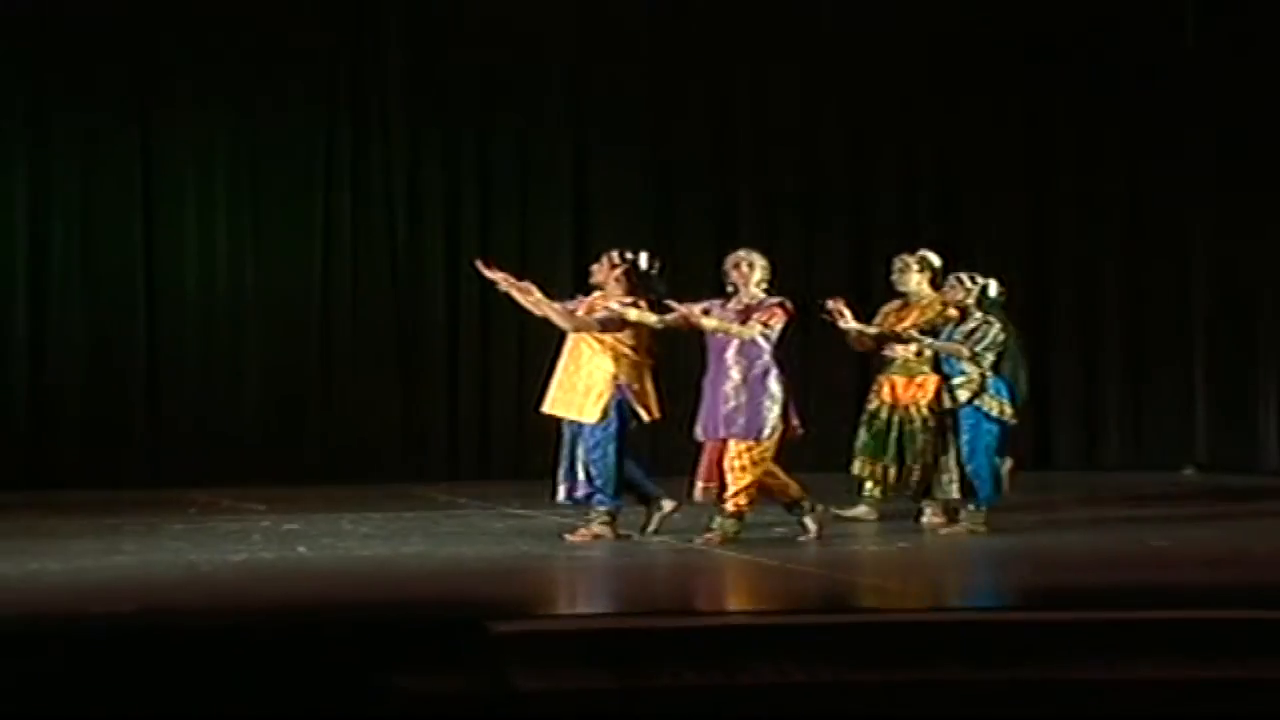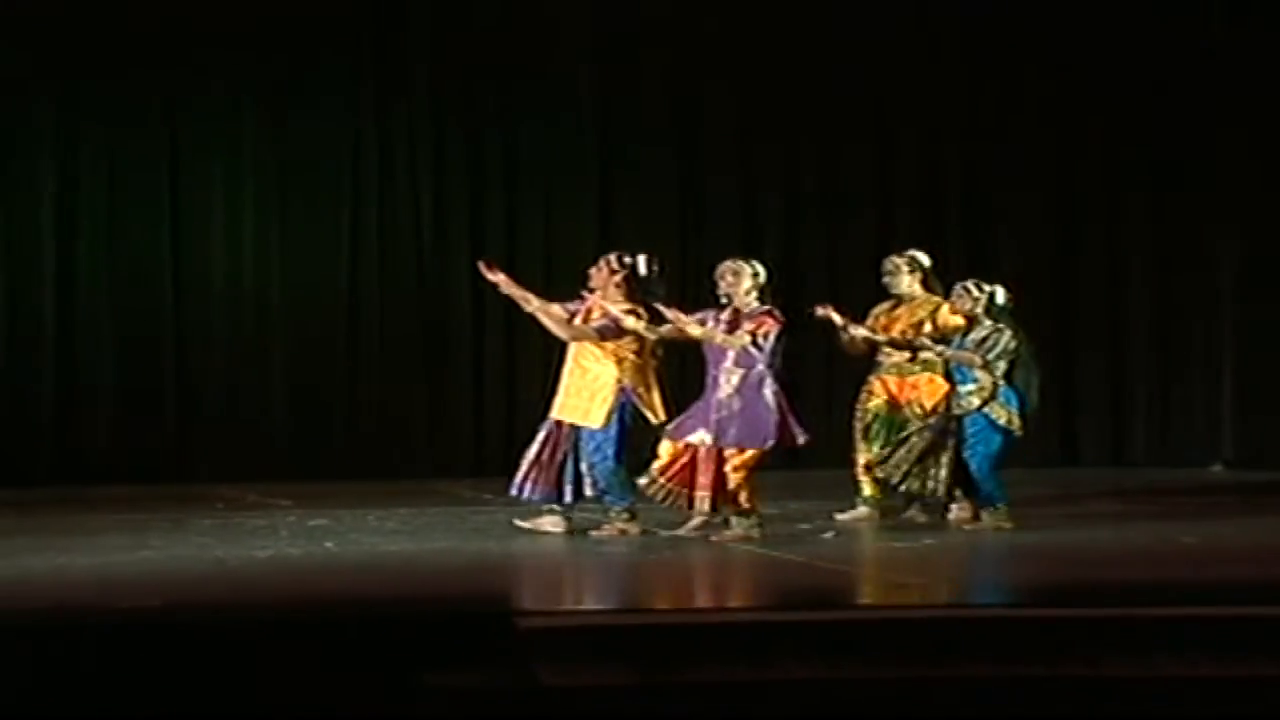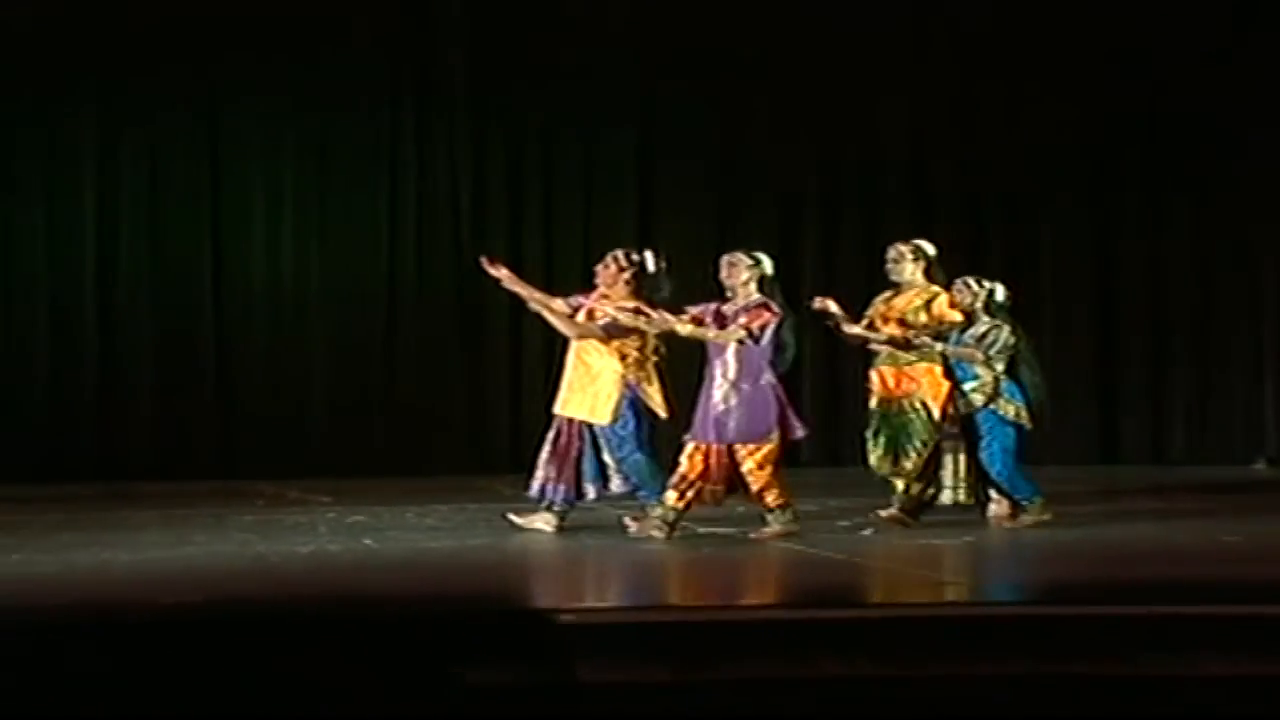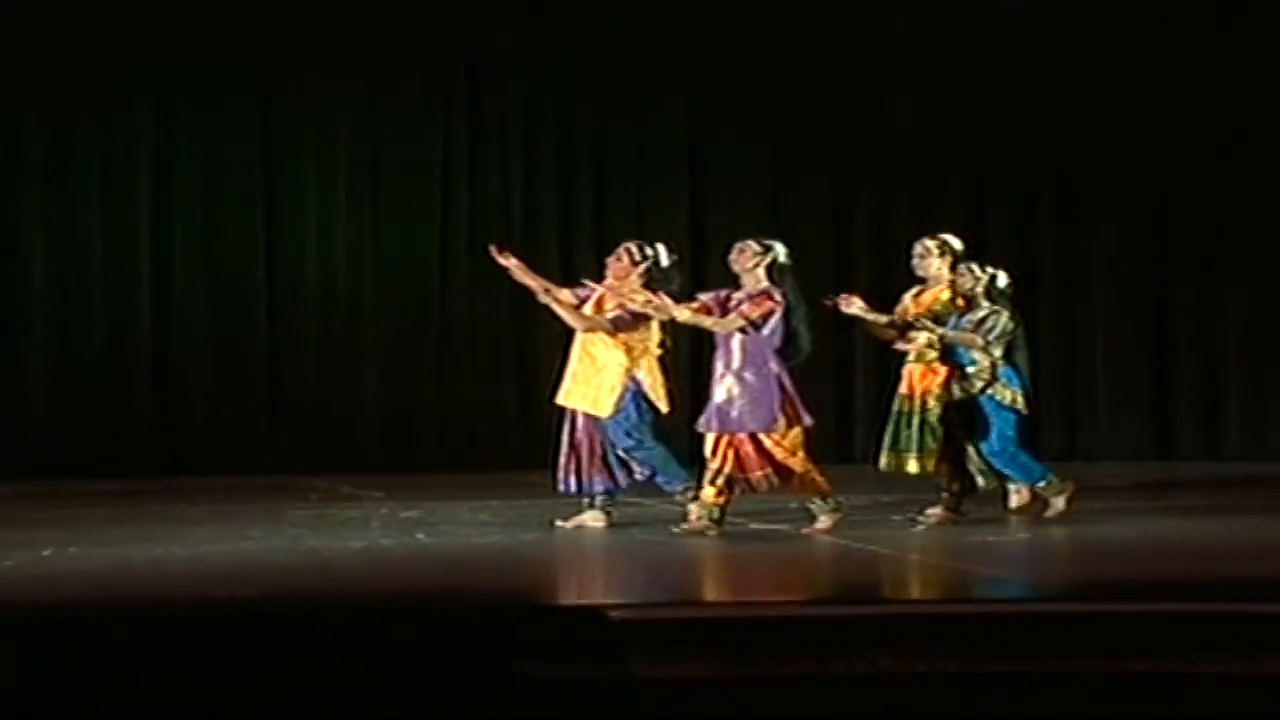
dt=0.3s
person 1, frame 1
left shoulder: (774, 307)
right shoulder: (715, 307)
left elbow: (747, 332)
right elbow: (670, 319)
left wrist: (706, 323)
right wrist: (637, 315)
left hip: (756, 393)
right hip: (722, 394)
left knee: (742, 460)
right knee: (753, 463)
left ankle: (728, 524)
right ankle: (803, 508)
person 1, frame 2
left shoulder: (767, 317)
right shoulder: (712, 318)
left elbow: (735, 341)
right elbow: (664, 332)
left wrist: (694, 330)
right wrist: (634, 324)
left hip: (751, 401)
right hip: (717, 400)
left knee: (734, 465)
right knee: (677, 449)
left ankle: (748, 522)
right ankle: (706, 510)
person 1, frame 3
left shoulder: (765, 309)
right shoulder: (714, 311)
left elbow: (727, 337)
right elbow: (671, 324)
left wrist: (683, 328)
left hip: (752, 396)
right hip: (719, 396)
left knee: (755, 463)
right knee: (697, 458)
left ankle: (783, 518)
right ankle: (663, 520)
person 1, frame 4
left shoulder: (770, 296)
right shoulder: (725, 297)
left elbow: (724, 326)
right elbow: (685, 310)
left wrist: (678, 311)
left hip: (761, 386)
right hip: (730, 386)
left knee: (784, 453)
right knee: (722, 451)
left ankle: (827, 507)
right ankle: (707, 515)
person 2, frame 1
left shoulder: (626, 309)
right shoulder: (594, 301)
left elbow: (573, 324)
right elbow: (545, 309)
left wrist: (538, 298)
right wrist: (505, 282)
left hip: (609, 393)
right hip: (587, 392)
left knee: (600, 453)
right knee: (601, 454)
left ankle: (603, 520)
right ankle: (656, 501)
person 2, frame 2
left shoulder: (624, 315)
right shoulder: (593, 303)
left elbow: (570, 333)
right elbow: (551, 311)
left wrist: (535, 308)
right wrist: (506, 284)
left hip: (609, 397)
right hip: (585, 395)
left knee: (600, 457)
right knee: (559, 450)
left ankle: (625, 516)
right ankle: (556, 513)
person 2, frame 3
left shoulder: (631, 313)
right shoulder: (599, 298)
left elbow: (578, 331)
right elbow: (555, 305)
left wrist: (539, 306)
right wrist: (508, 278)
left hip: (616, 394)
right hip: (588, 393)
left knee: (629, 454)
right knee: (570, 451)
right ankle: (552, 512)
person 2, frame 4
left shoulder: (640, 307)
right shoulder: (603, 291)
left elbow: (586, 324)
right elbow: (561, 294)
left wrist: (548, 298)
right wrist: (517, 268)
left hip: (623, 386)
right hip: (596, 384)
left knee: (634, 445)
right knee: (592, 445)
left ankle: (689, 496)
right ankle: (598, 508)
person 3, frame 1
left shoulder: (946, 308)
right shoulder: (892, 310)
right elbow: (865, 344)
left wrist: (916, 350)
right wrist: (849, 322)
left hip: (928, 386)
right hip: (891, 384)
left knee: (928, 445)
right knee: (877, 439)
left ankle: (933, 506)
right ankle: (868, 503)
person 3, frame 2
left shoulder: (940, 309)
right shoulder: (882, 311)
right elbow: (858, 347)
left wrist: (911, 353)
right wrist: (839, 324)
left hip: (922, 386)
right hip: (882, 386)
right knee: (872, 441)
left ankle: (921, 502)
right ankle: (868, 503)
person 3, frame 3
left shoulder: (938, 299)
right shoulder: (884, 300)
right elbow: (859, 335)
left wrist: (901, 342)
right wrist: (836, 314)
left hip: (921, 378)
right hip: (885, 379)
left knee: (918, 440)
right knee: (888, 441)
left ankle: (908, 504)
right ankle: (906, 501)
person 3, frame 4
left shoulder: (959, 294)
right shoulder: (914, 295)
right elbow: (892, 334)
left wrist: (926, 341)
right wrist: (865, 313)
left hip: (946, 374)
right hip: (918, 375)
left knee: (947, 437)
right knee: (918, 439)
left ankle: (954, 500)
right ankle: (951, 497)
person 4, frame 1
left shoulder: (991, 326)
right shoulder: (953, 325)
left elbow: (965, 351)
left wrist: (925, 342)
left hip: (982, 399)
right hip: (960, 399)
left knee: (976, 455)
right knee: (959, 454)
left ankle: (975, 516)
person 4, frame 2
left shoulder: (1002, 334)
right shoulder: (964, 334)
left elbow: (977, 359)
left wrist: (940, 350)
left hip: (990, 407)
right hip: (967, 405)
left knee: (977, 461)
left ankle: (997, 515)
person 4, frame 3
left shoulder: (999, 330)
right shoulder: (960, 331)
left elbow: (978, 355)
left wrist: (938, 347)
left hip: (997, 403)
right hip: (974, 403)
left knee: (999, 459)
left ankle: (1034, 507)
person 4, frame 4
left shoulder: (999, 315)
right shoulder: (958, 316)
left elbow: (978, 341)
left wrist: (939, 332)
left hip: (994, 390)
right hip: (970, 391)
left knee: (999, 447)
right knee: (975, 447)
left ankle: (1053, 487)
